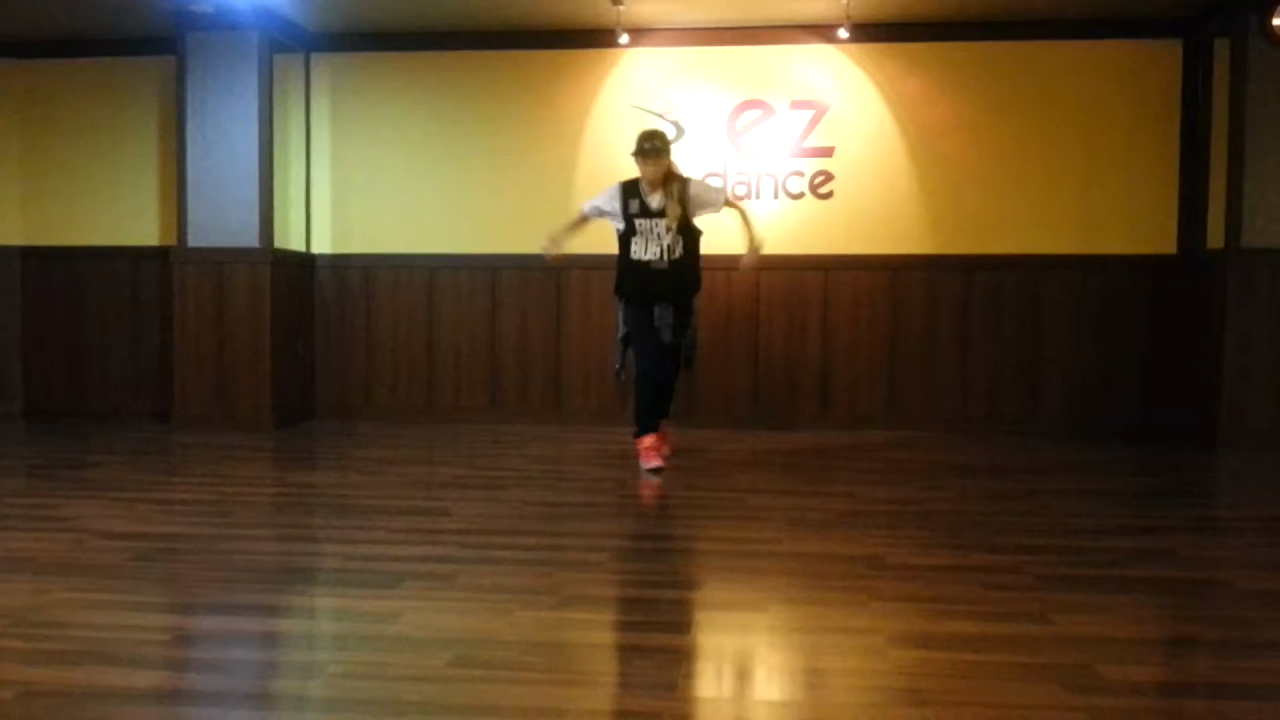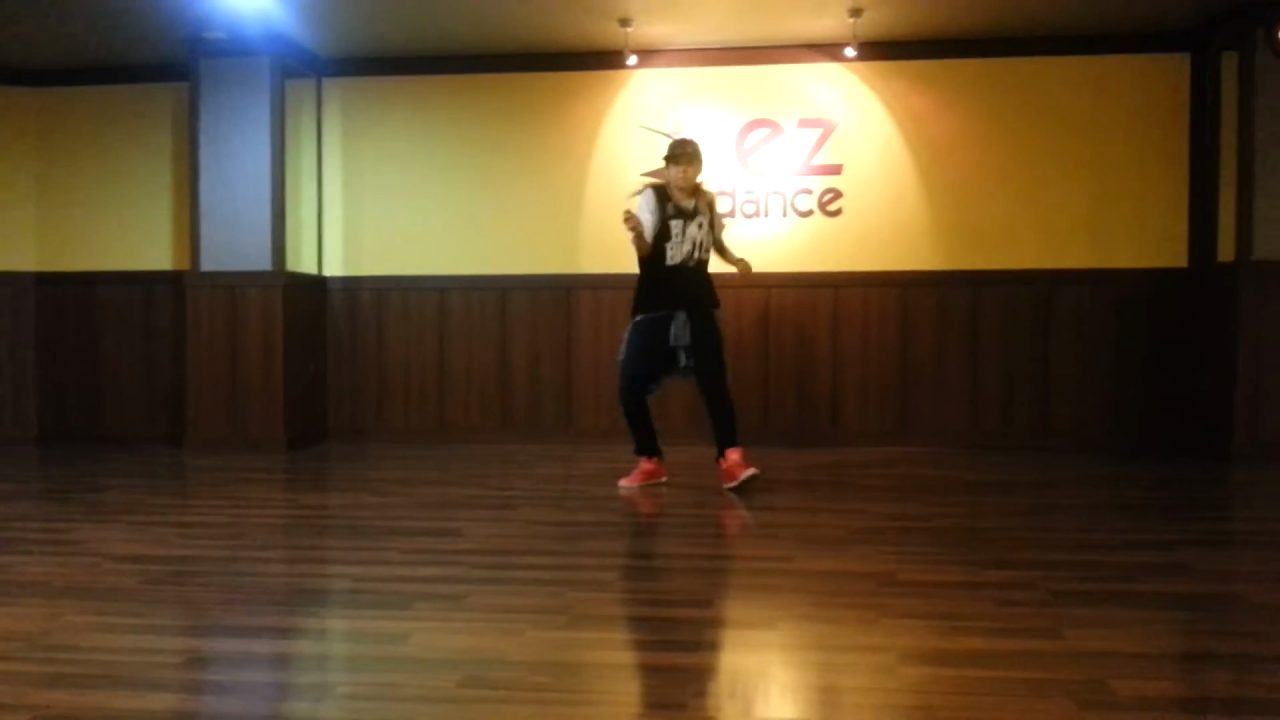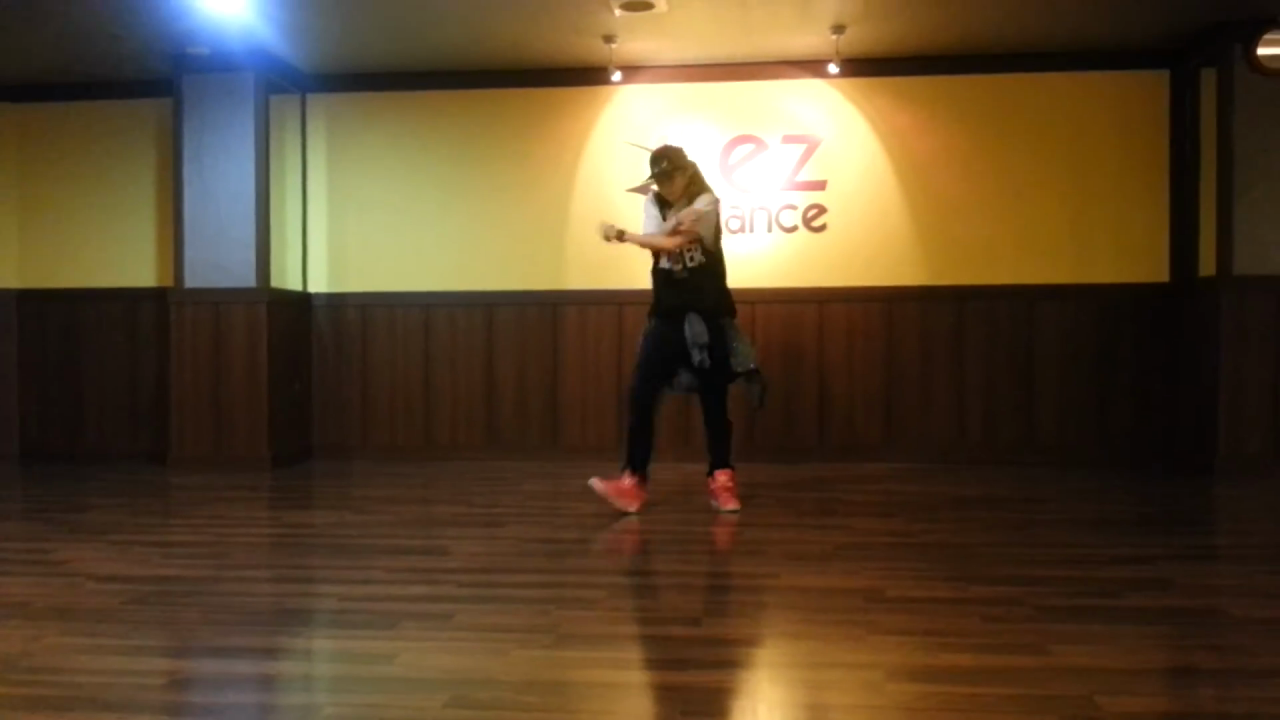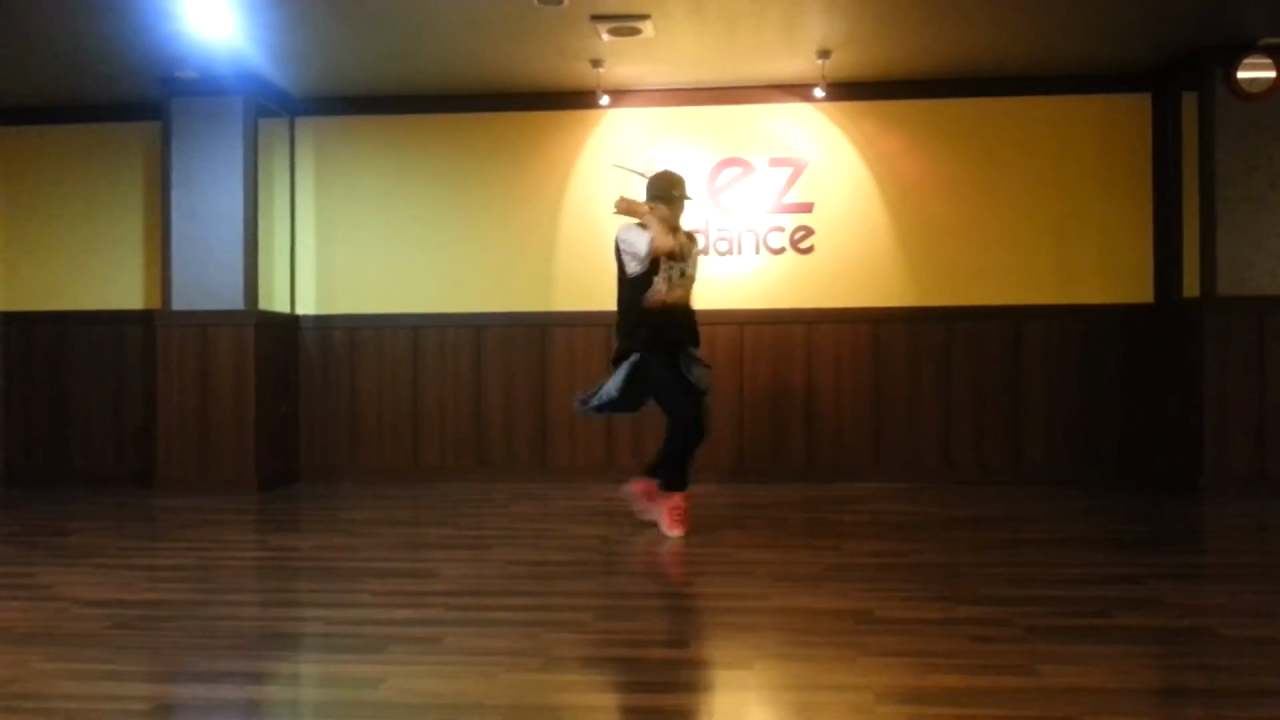
dt=0.5s
person 1, frame 1
left shoulder: (687, 189)
right shoulder: (622, 193)
left elbow: (730, 200)
right elbow: (589, 211)
left wrist: (751, 235)
right wrist: (560, 235)
left hip: (675, 294)
right hip: (637, 294)
left knee: (669, 365)
right knee: (647, 363)
left ankle: (658, 424)
right ankle: (647, 440)
person 1, frame 2
left shoulder: (706, 202)
right shoulder: (651, 197)
right elbow: (642, 249)
left wrist: (734, 260)
right wrist: (634, 231)
left hip: (698, 307)
right hip: (655, 309)
left knee: (714, 384)
right knee: (631, 388)
left ankle: (733, 462)
right ankle: (649, 462)
person 1, frame 3
left shoulder: (705, 202)
right shoulder: (654, 204)
left elbow: (677, 242)
right elbow: (655, 241)
left wrist: (621, 235)
right wrist: (675, 226)
left hip: (709, 315)
right hip: (668, 316)
left knee: (713, 400)
right knee: (642, 392)
left ankle: (722, 481)
right ankle: (632, 483)
person 1, frame 4
left shoulder: (687, 242)
right shoulder: (629, 234)
left elbow: (685, 291)
right elbow: (666, 246)
left wrist: (666, 295)
right wrist: (643, 215)
left hip: (678, 347)
right hip: (645, 347)
left knee: (693, 423)
right knee: (687, 418)
left ankle: (647, 485)
right ankle: (672, 500)
